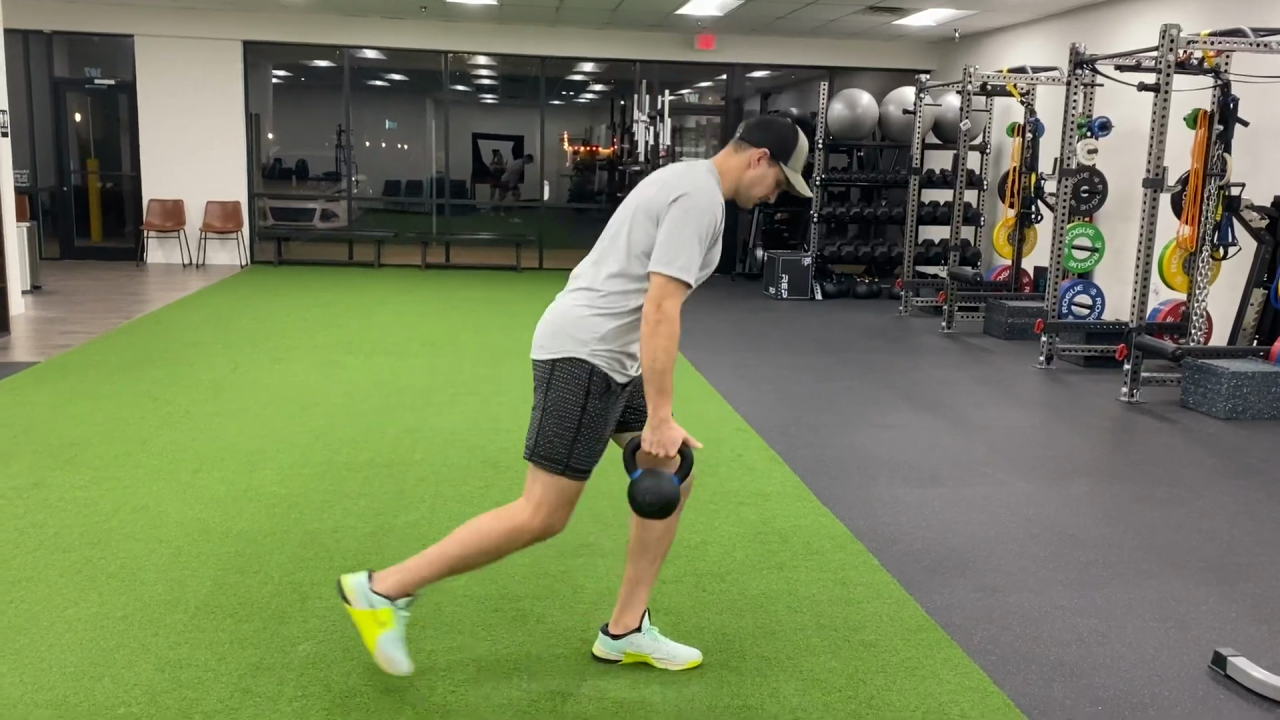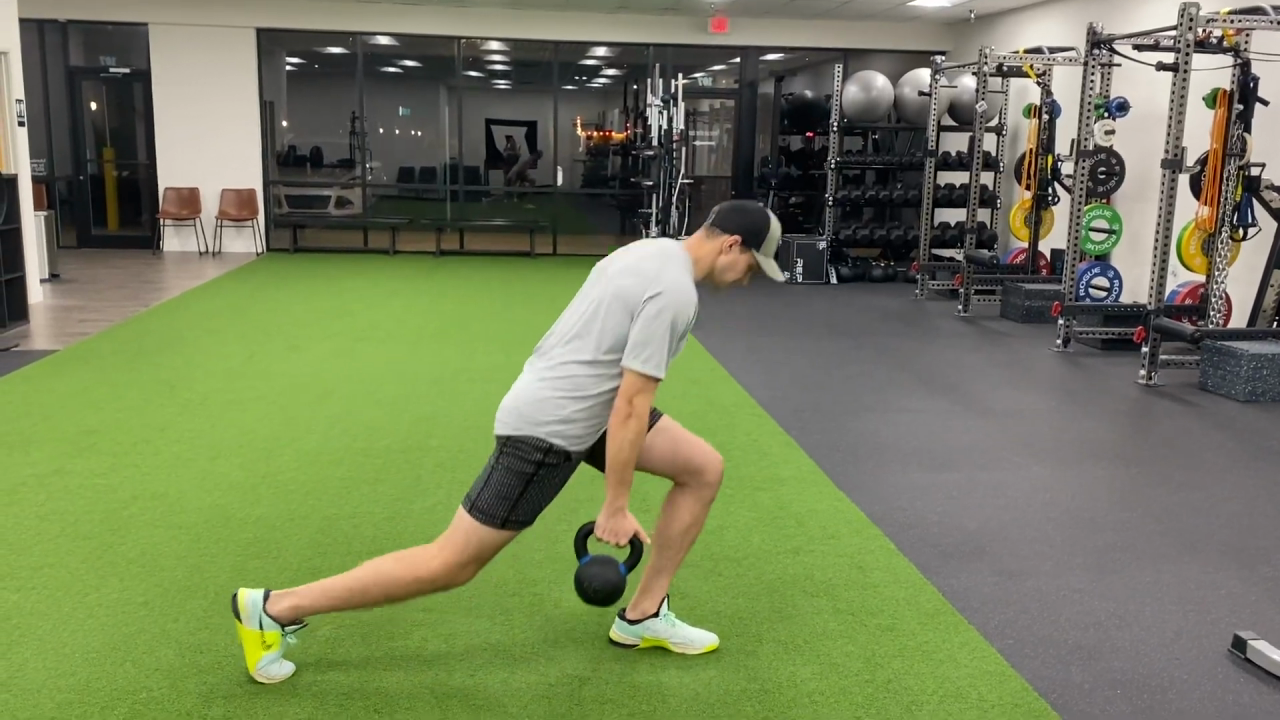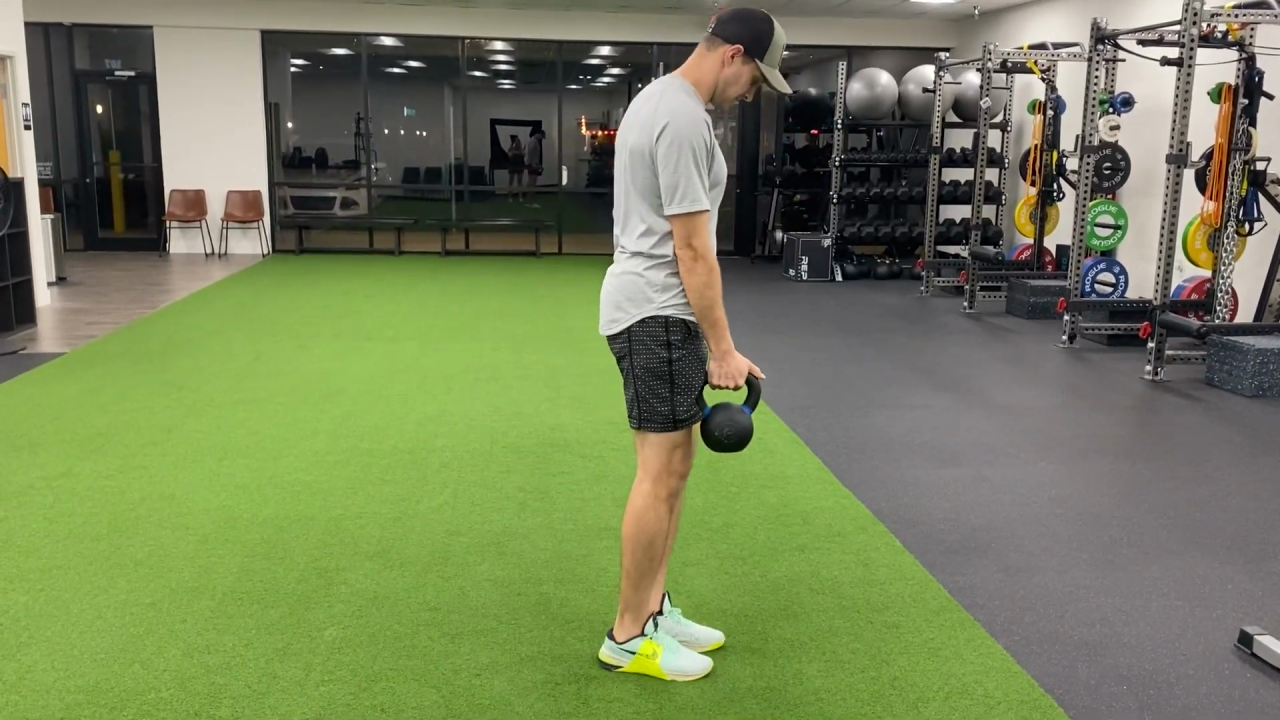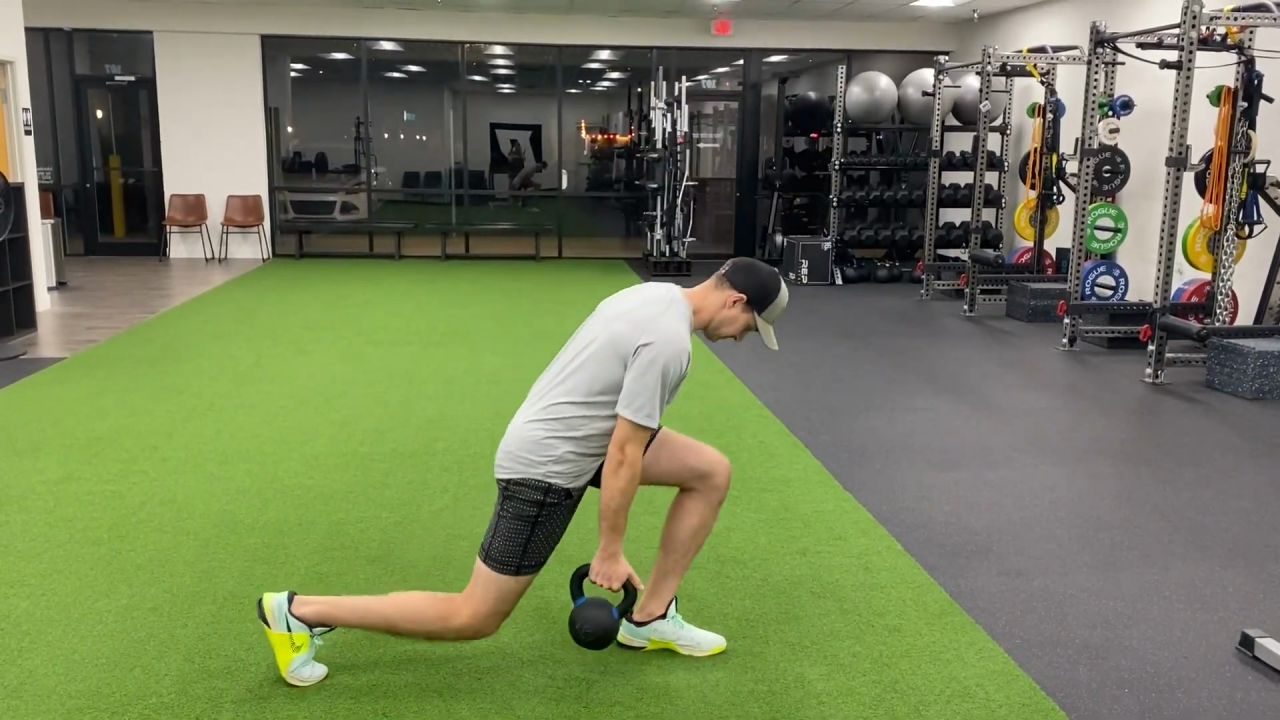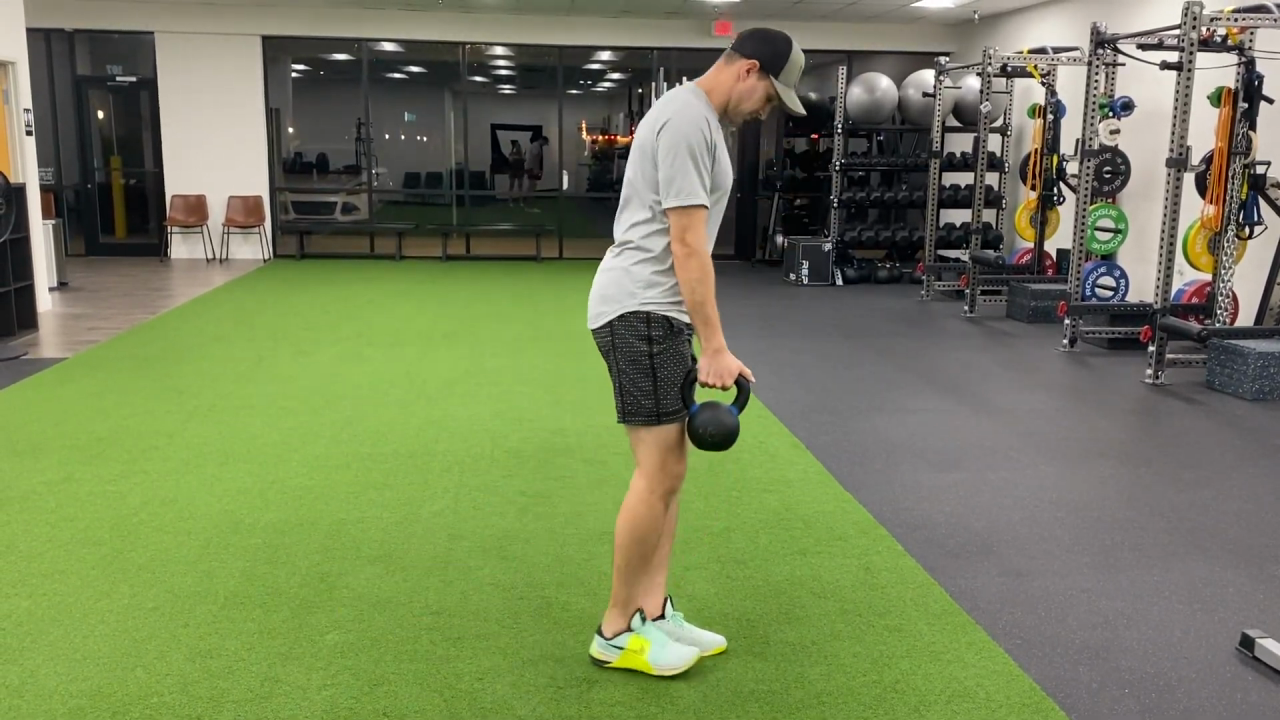
dt=1s
person 1, frame 1
left shoulder: (690, 179)
right shoulder: (702, 201)
right elbow: (660, 309)
right wrist: (659, 419)
left hip: (610, 352)
right hip: (585, 353)
left knee: (674, 477)
right knee: (541, 516)
left ankle: (625, 630)
right ankle: (384, 592)
person 1, frame 2
left shoulder: (650, 252)
right shoulder: (675, 290)
right elbow: (631, 406)
right wrist: (615, 509)
left hip: (576, 408)
right hip: (547, 426)
left knee: (703, 468)
right knee: (451, 565)
left ankle: (643, 615)
right ankle: (274, 611)
person 1, frame 3
left shoulder: (657, 99)
right shoulder: (683, 118)
right elbow: (693, 249)
right wrist: (723, 349)
left hip: (651, 306)
right hip: (658, 313)
left knee: (673, 469)
right knee: (661, 476)
left ankle: (652, 613)
right ankle: (628, 637)
person 1, frame 4
left shoulder: (656, 294)
right shoulder: (668, 344)
right elbow: (624, 456)
right wrist: (610, 552)
left hip: (559, 439)
right hip: (548, 466)
left knee: (712, 473)
right knee: (475, 616)
left ankle: (651, 616)
right ankle: (298, 612)
person 1, frame 5
left shoulder: (686, 112)
right shoulder: (689, 120)
right elbow: (687, 243)
left wrist: (702, 340)
right wrist: (714, 348)
left hip: (649, 308)
right hip: (642, 311)
left knee: (667, 470)
right knee: (657, 474)
left ankle: (653, 614)
right ankle: (617, 631)
